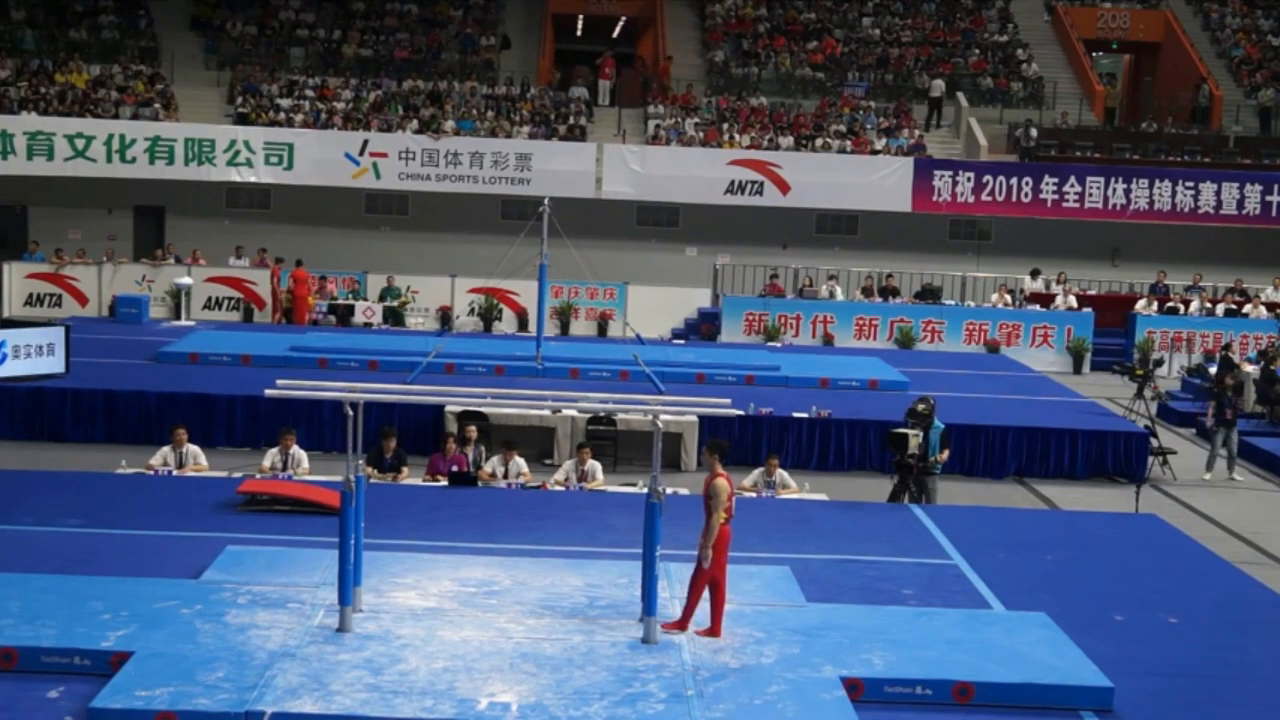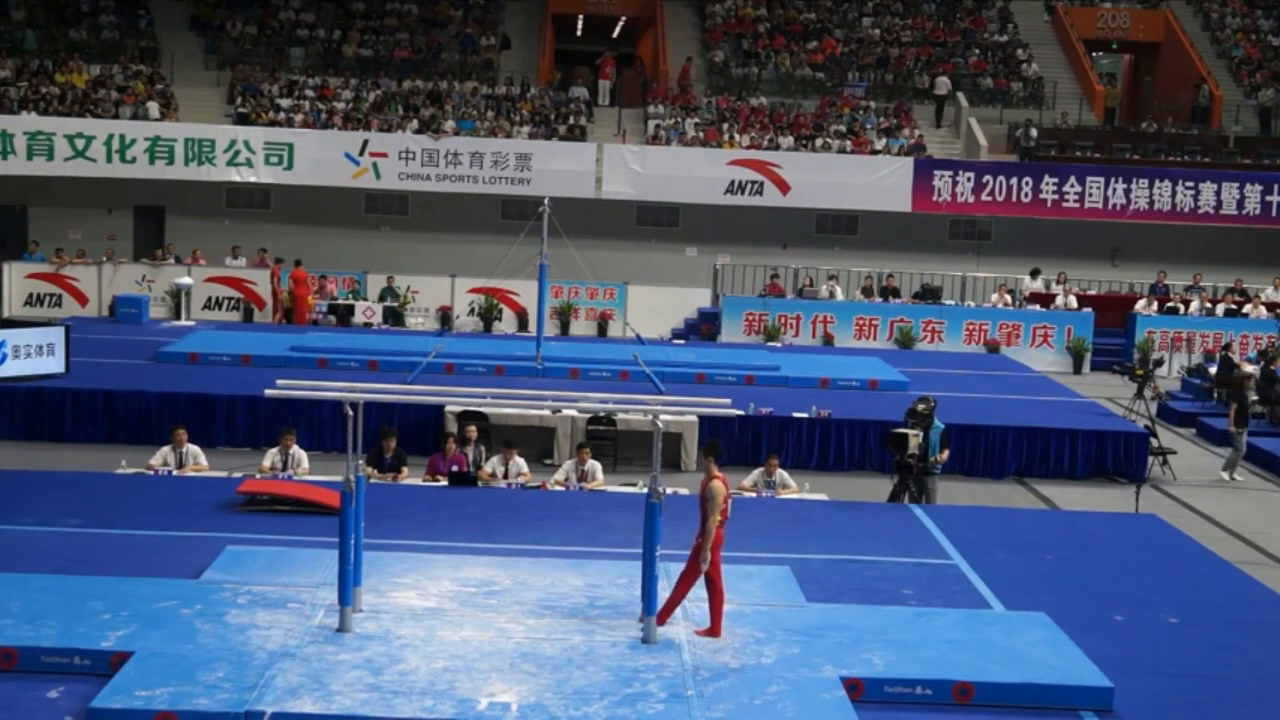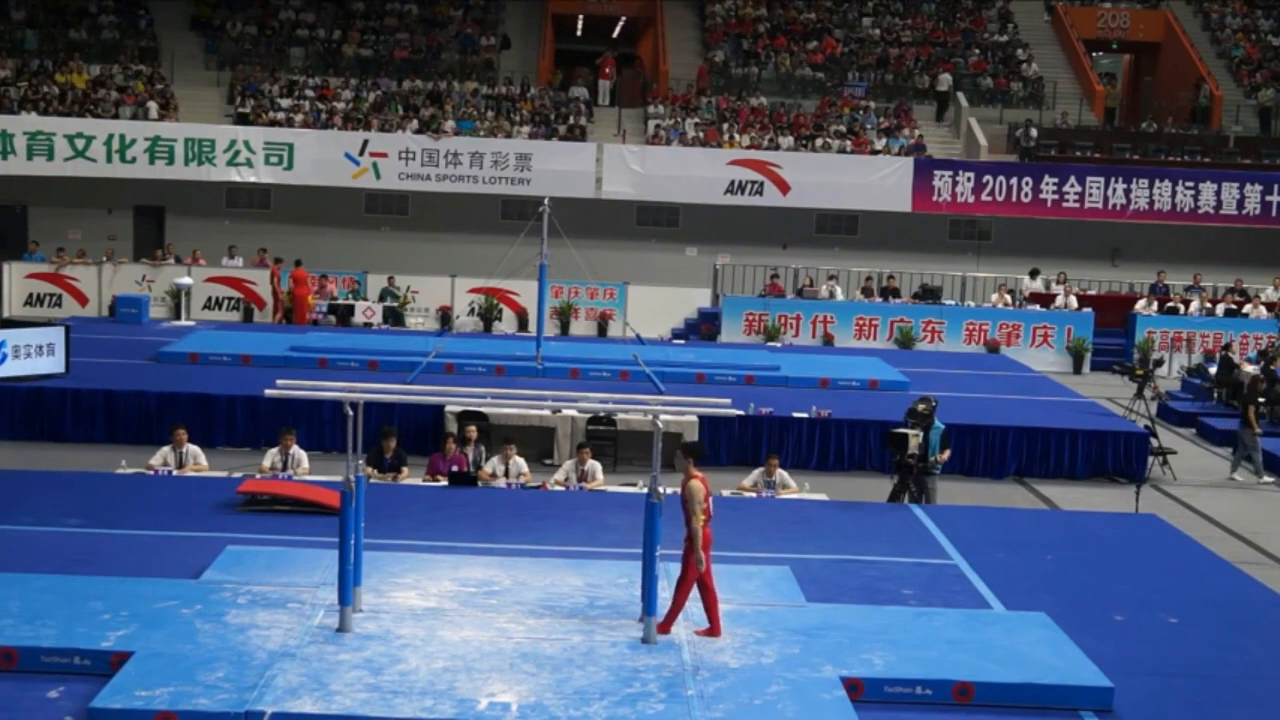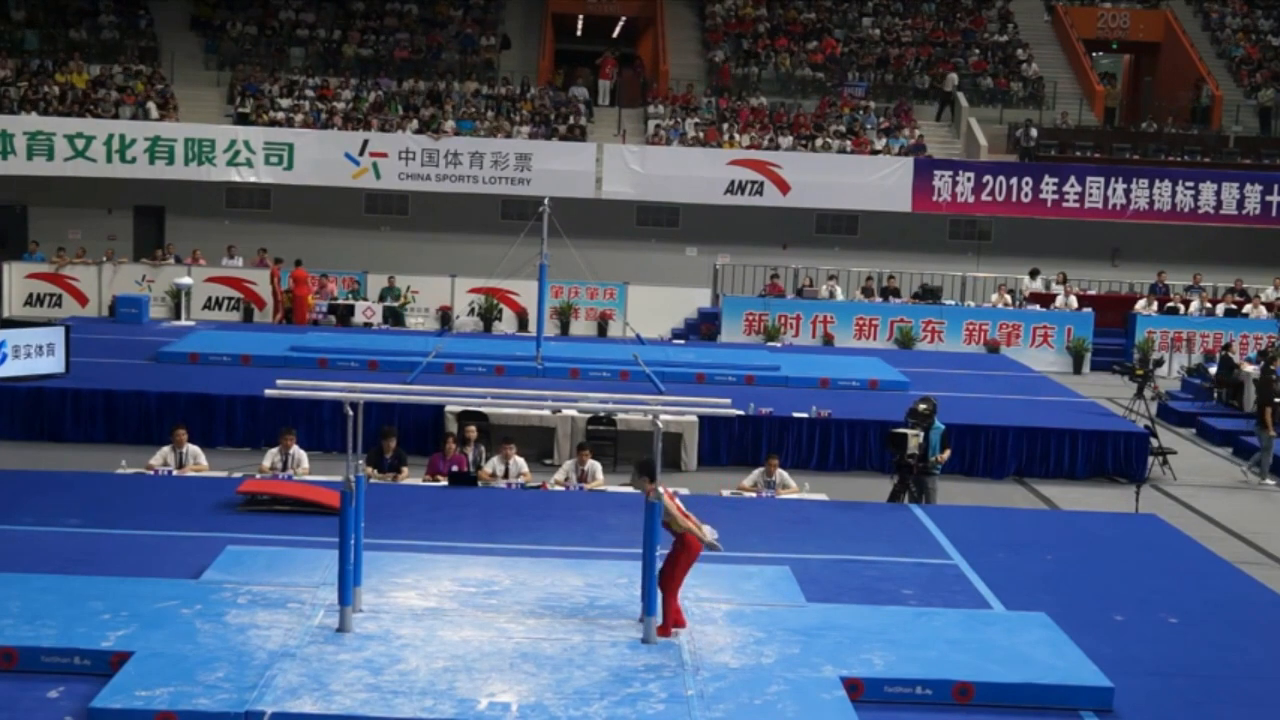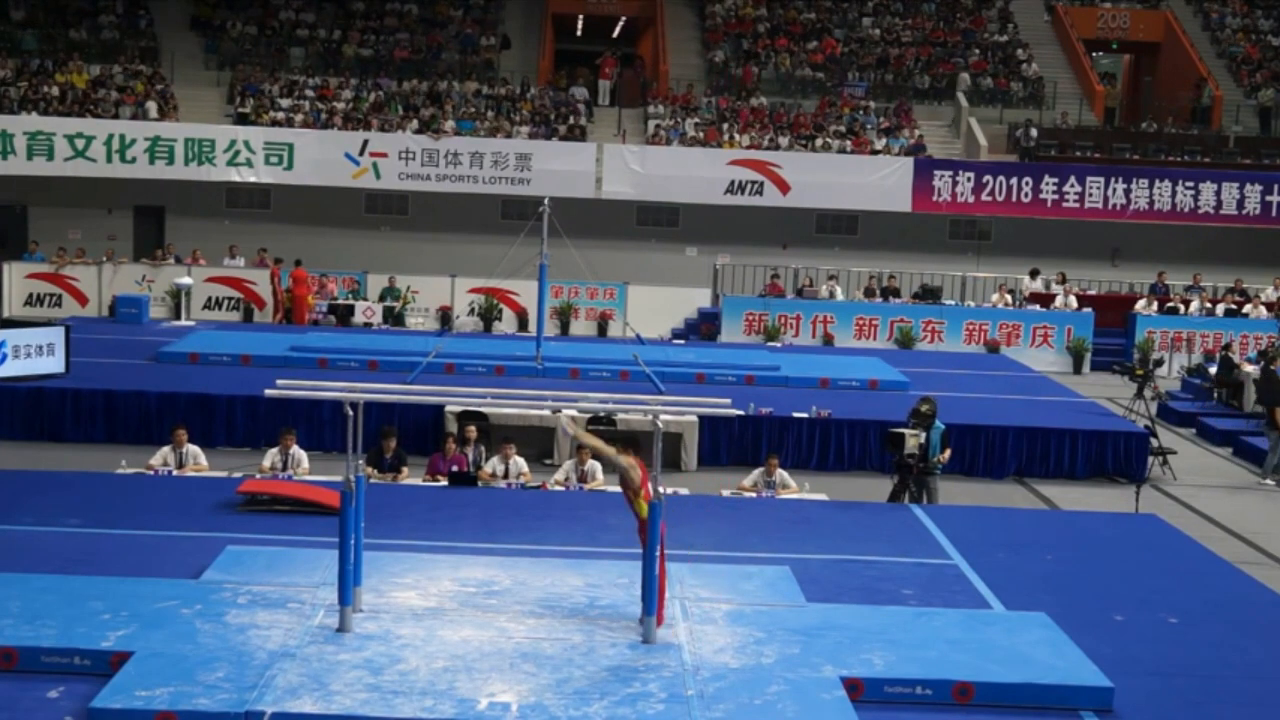
dt=0.4s
person 1, frame 1
left shoulder: (719, 483)
right shoulder: (714, 478)
left elbow: (717, 517)
left wrist: (707, 546)
right wrist: (705, 538)
left hip: (717, 536)
right hip: (715, 534)
left knee: (699, 579)
right knee: (716, 582)
left ankle: (683, 622)
right ankle: (715, 627)
person 1, frame 2
left shoulder: (714, 485)
right shoulder: (711, 480)
left elbow: (713, 520)
left wrist: (705, 550)
right wrist: (701, 541)
left hip: (711, 537)
right hip: (708, 536)
left knee: (686, 579)
right knee: (714, 583)
left ankle: (660, 617)
right ankle: (715, 628)
person 1, frame 3
left shoulder: (692, 485)
right shoulder: (695, 479)
left elbow: (695, 519)
left wrist: (697, 550)
left hip: (698, 538)
right hip: (702, 535)
left knee: (684, 583)
right knee: (705, 583)
left ankle: (666, 625)
right ankle: (714, 627)
person 1, frame 4
right shoulder: (657, 492)
left elbow: (681, 522)
right elbow: (683, 514)
left wrist: (704, 540)
right wrist: (702, 531)
left hip: (689, 542)
right hip: (686, 540)
left knee: (670, 584)
right knee: (664, 579)
left ankle: (665, 628)
right ankle: (675, 618)
person 1, frame 5
left shoulder: (629, 466)
right shoulder: (632, 464)
left elbow: (602, 449)
right elbow: (603, 447)
left wrist: (575, 432)
right wrist: (575, 429)
left hip: (649, 524)
right hip: (649, 522)
right knee: (655, 567)
left ankle: (656, 615)
right ankle: (656, 612)
